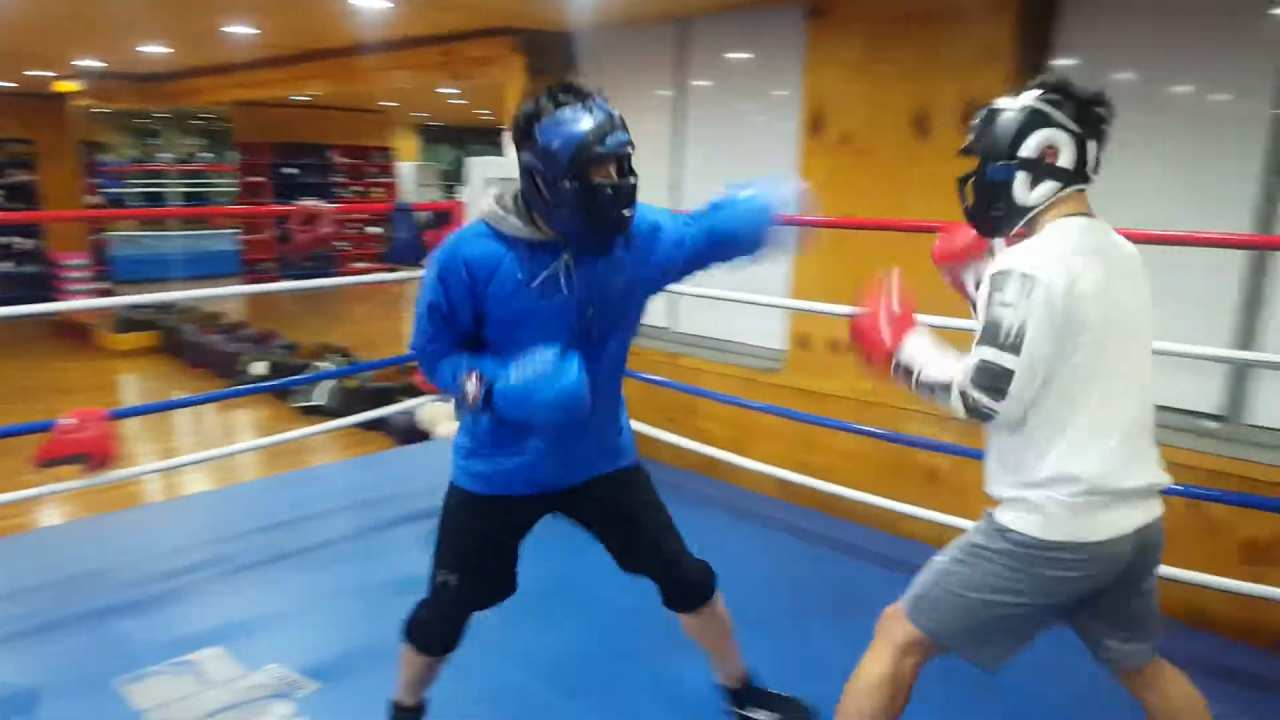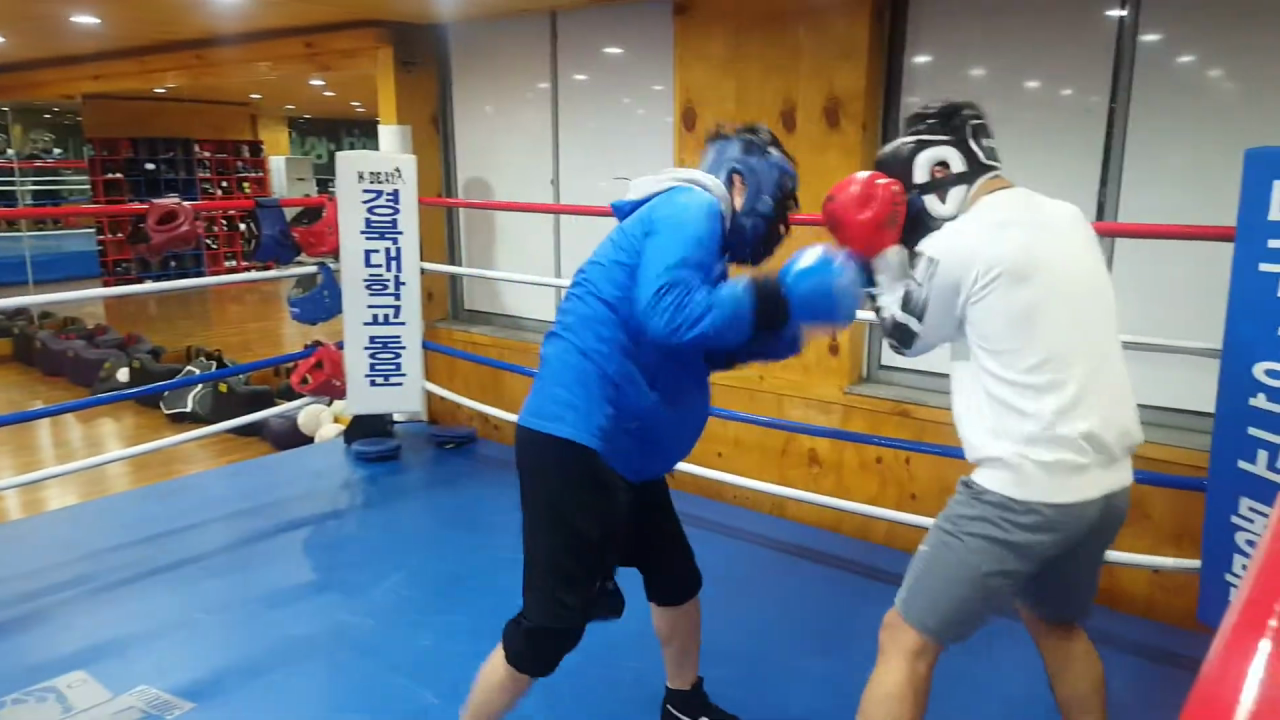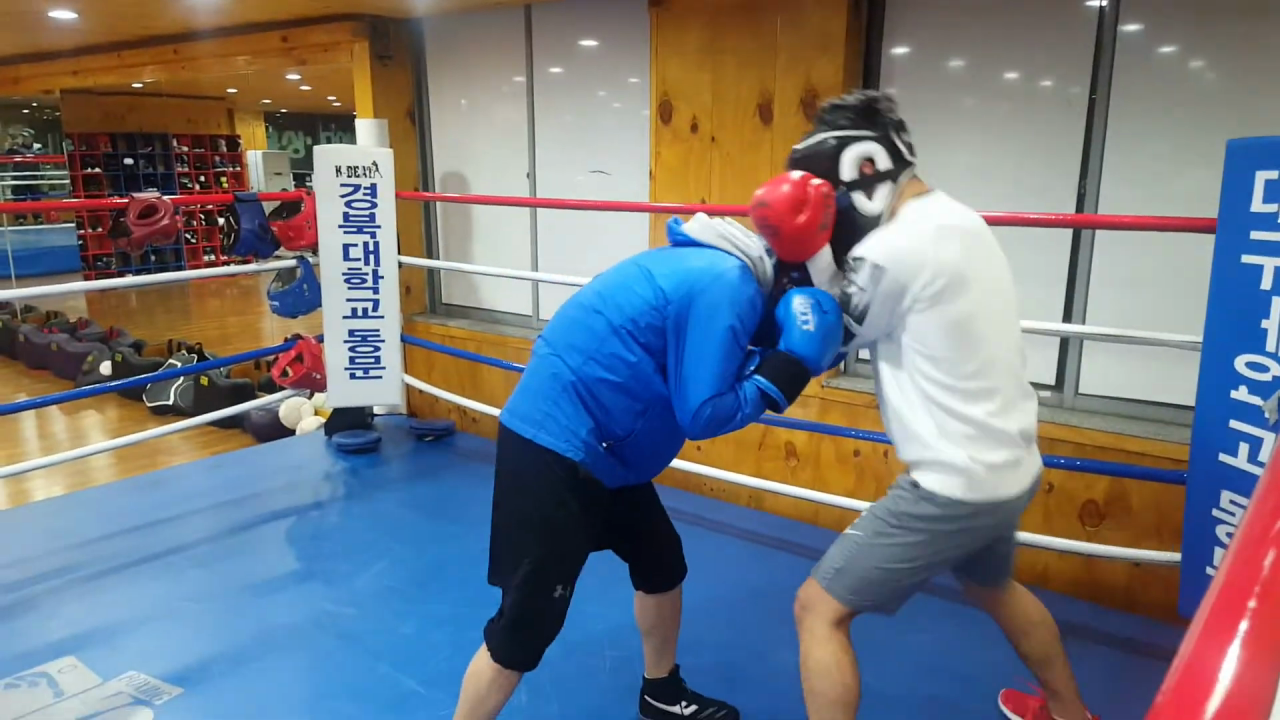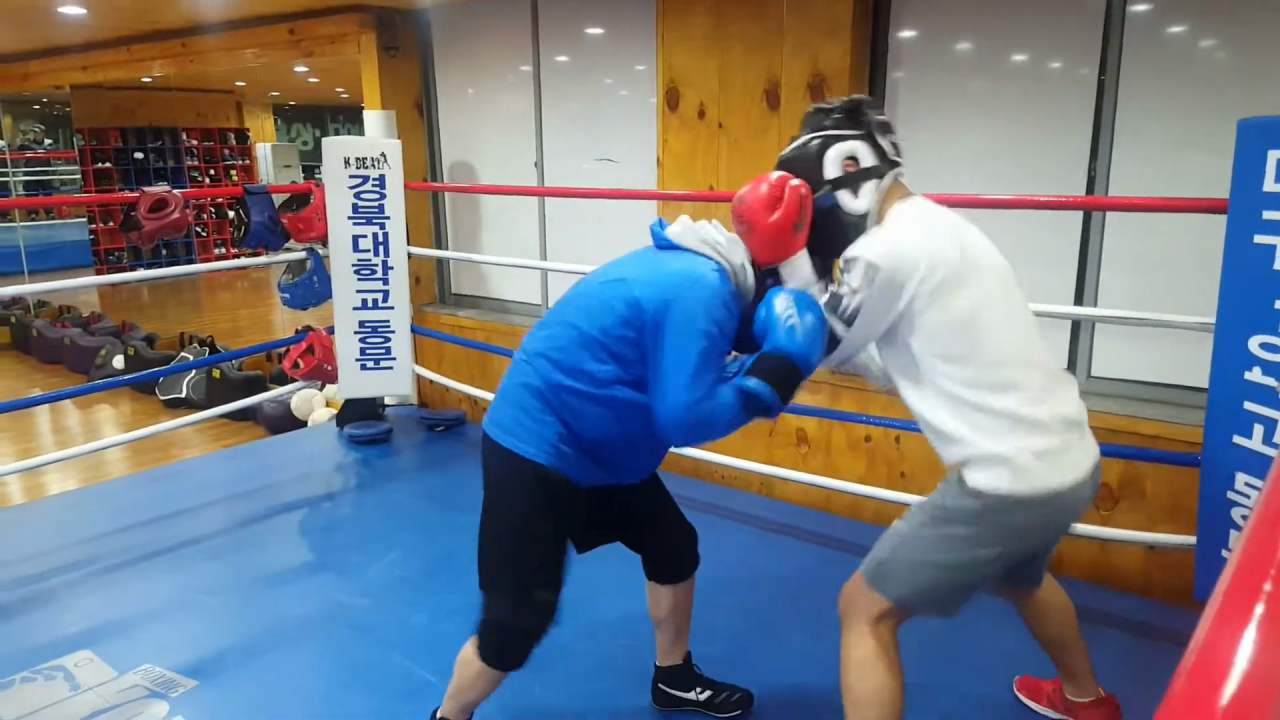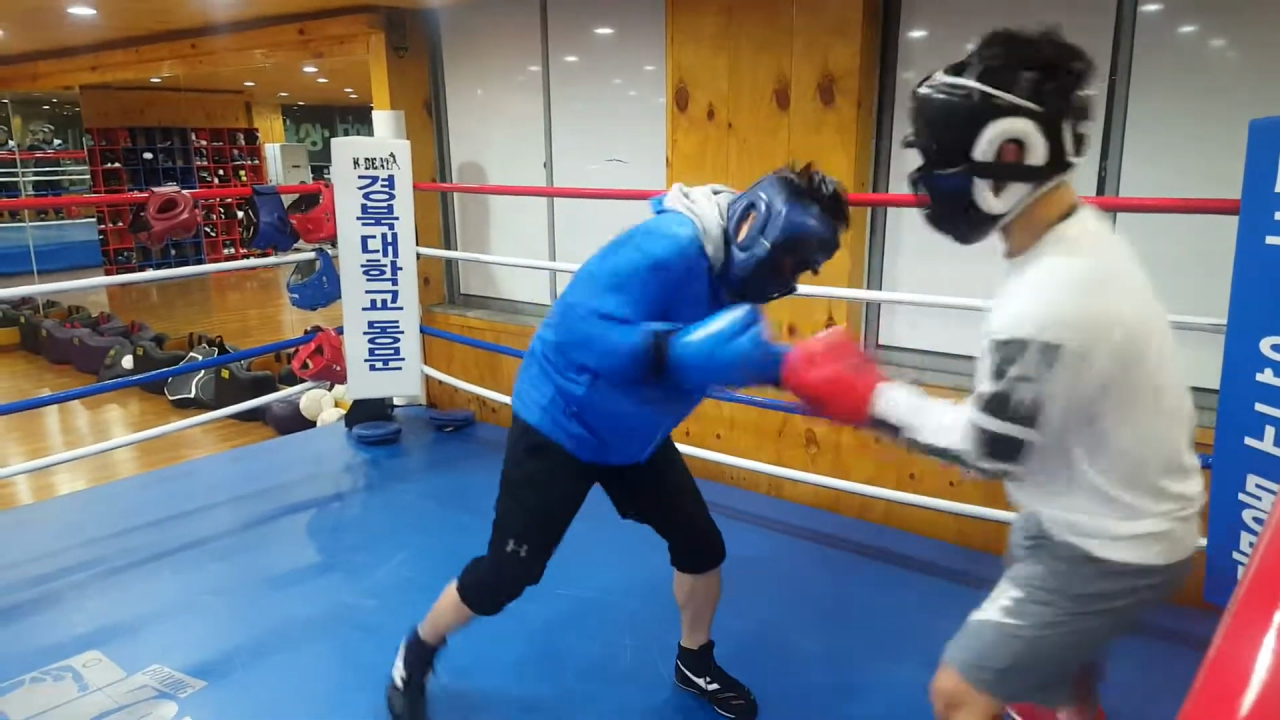
dt=0.5s
person 1, frame 1
left shoulder: (1030, 266)
right shoulder: (1119, 254)
left elbow: (987, 397)
left wrist: (902, 347)
right wrist: (983, 275)
left hip: (1048, 530)
right hip: (1133, 522)
left knee: (897, 637)
right knee: (1139, 665)
person 1, frame 2
left shoulder: (956, 247)
right shoulder: (1066, 219)
left elbow: (903, 334)
left wrist: (877, 249)
right wrist: (893, 246)
left hip: (1024, 491)
right hip: (1105, 481)
left knee: (906, 640)
right knee: (1055, 623)
person 1, frame 3
left shoulder: (892, 252)
right shoulder: (959, 221)
right wrist: (818, 251)
left hip: (954, 483)
right hip: (1010, 468)
left knee: (820, 609)
right knee: (990, 584)
person 1, frame 4
left shoulder: (890, 251)
right shoulder: (938, 229)
left elbow: (828, 347)
left wrist: (787, 257)
left hip: (1014, 481)
right hip: (1064, 463)
left knee: (864, 612)
right knee: (1019, 576)
person 1, frame 5
left shoulder: (1053, 305)
right shoulder: (1071, 237)
left elbow: (993, 443)
left wrist: (872, 397)
left hip: (1115, 543)
right hip: (1075, 510)
right knee: (1045, 632)
person 2, frame 1
left shoulder: (635, 235)
right shoulder: (471, 254)
left elbow: (714, 232)
right elbow: (435, 351)
left wrist: (753, 210)
right wrist: (493, 387)
left hip: (599, 458)
right hip: (499, 471)
left knee: (688, 579)
right knee: (446, 614)
person 2, frame 2
left shoulder: (688, 221)
right shoulder: (690, 212)
left elbow: (697, 339)
right elbow: (667, 314)
left wrist: (776, 311)
right wrist: (780, 297)
left hip: (623, 449)
right hip: (575, 442)
left knee: (676, 577)
right knee: (554, 619)
person 2, frame 3
left shoulder: (710, 269)
right shoulder: (729, 286)
left elbow: (698, 381)
right elbow: (702, 414)
left wrist: (784, 358)
right wrist: (792, 366)
left hip: (598, 447)
right hip: (555, 447)
left knee: (662, 561)
right knee: (529, 621)
person 2, frame 4
left shoulder: (694, 271)
right shoulder: (700, 288)
left elbow: (675, 395)
right elbow: (681, 420)
left wrist: (762, 373)
right wrist: (775, 372)
right hip: (536, 450)
left knee: (675, 548)
right knee: (519, 622)
person 2, frame 5
left shoulder: (733, 271)
right shoulder: (669, 245)
left elbow: (757, 359)
right elbow: (592, 331)
left wrist: (784, 364)
right wrist: (680, 353)
left hip: (635, 432)
right hip: (560, 426)
left knee: (701, 543)
right knee: (503, 575)
left ankle: (695, 662)
right ankle: (417, 654)
